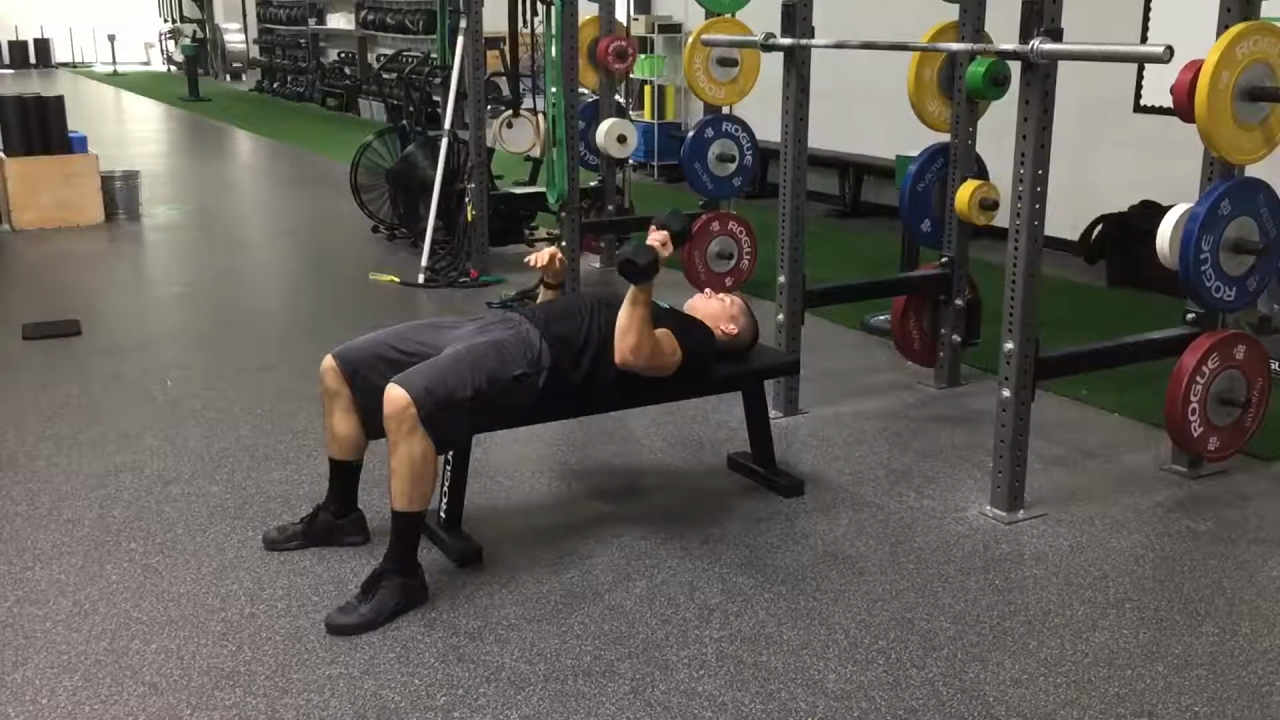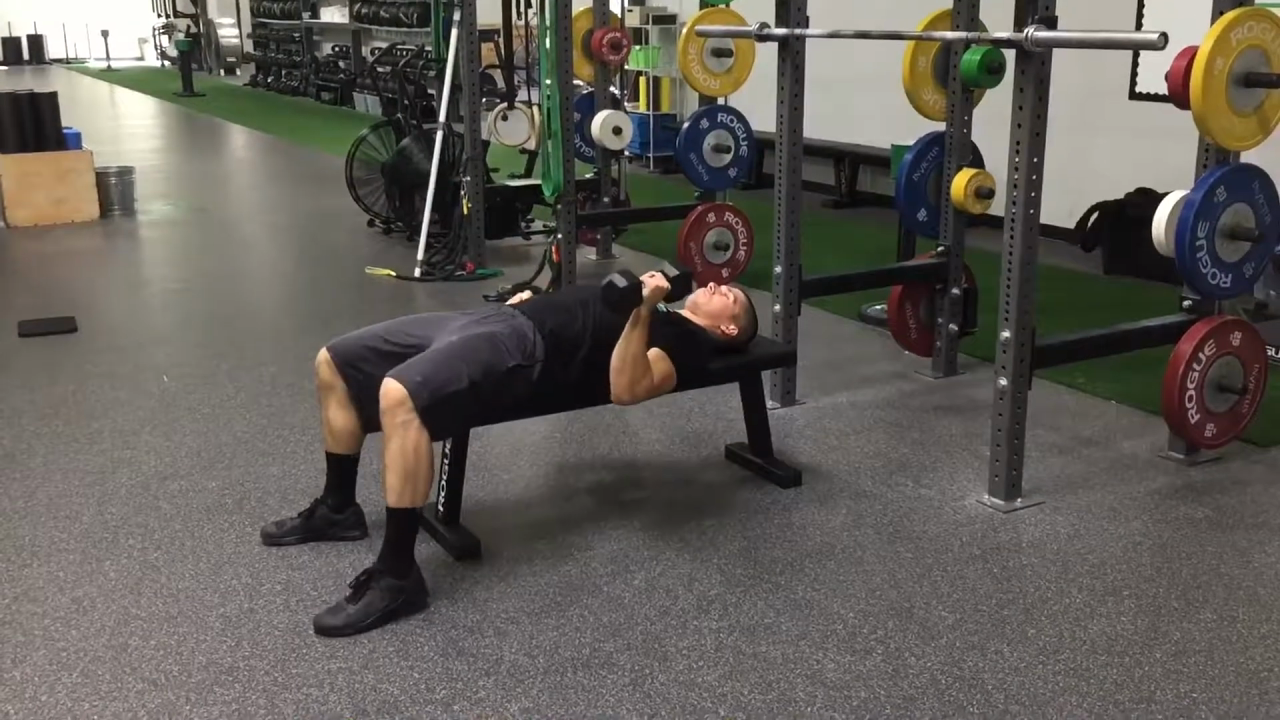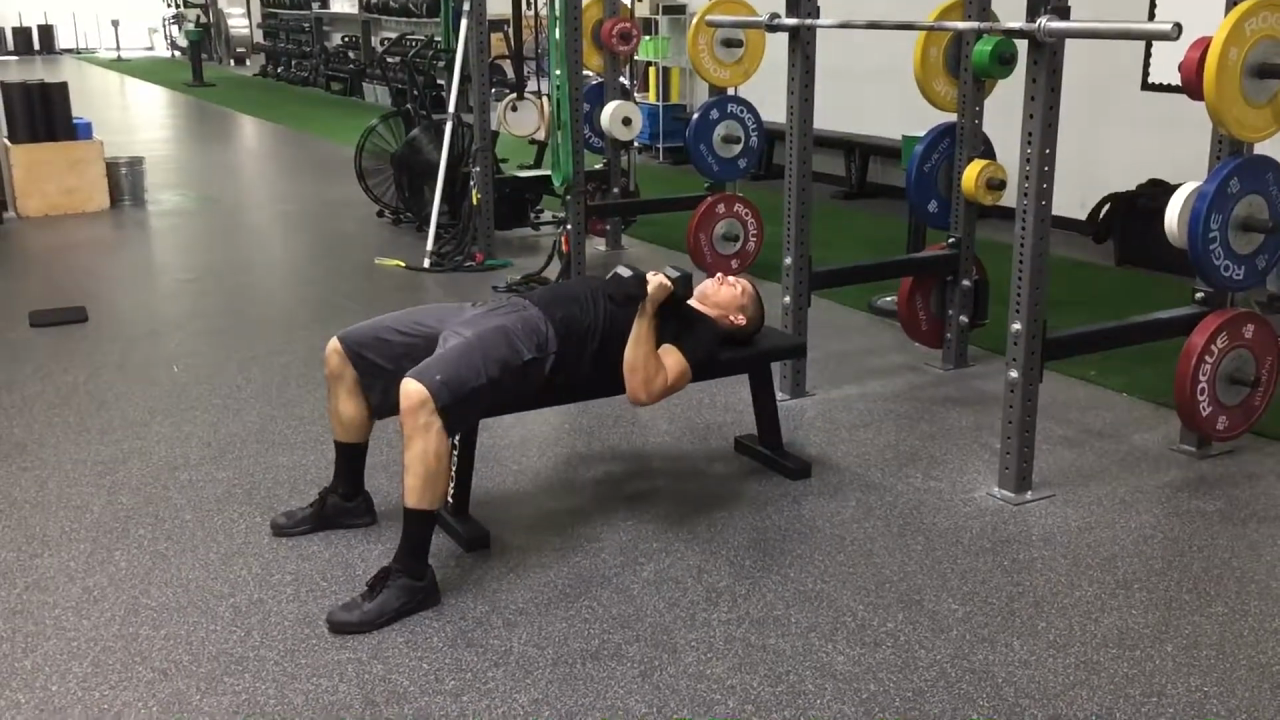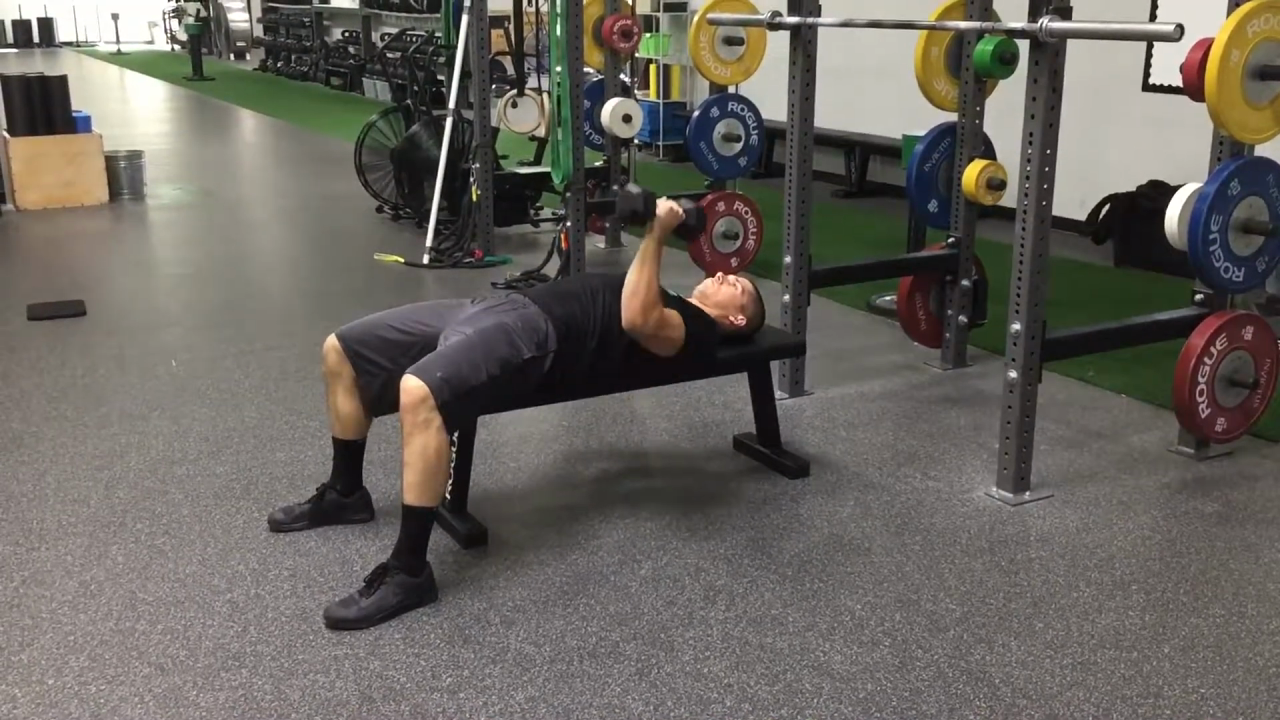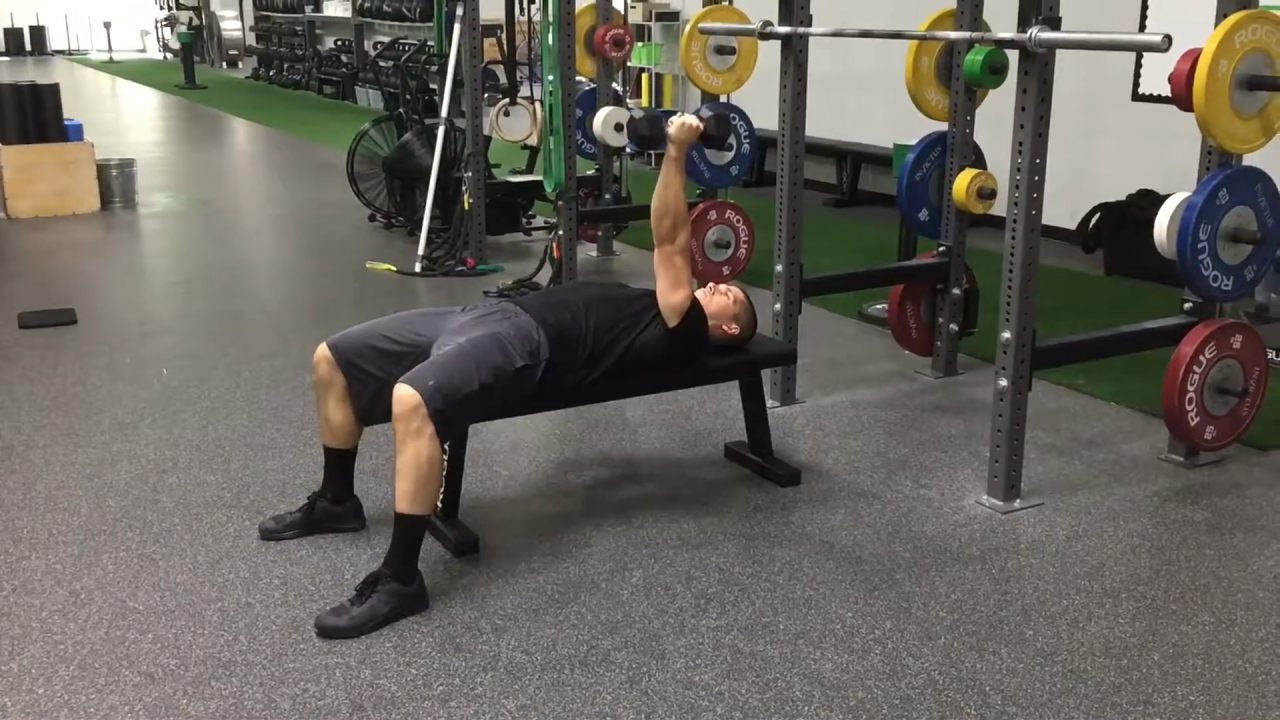
dt=1s
person 1, frame 1
left shoulder: (694, 339)
right shoulder: (656, 314)
left elbow: (629, 353)
right wrist: (552, 280)
left hip: (526, 355)
left knee: (403, 403)
right knee: (338, 369)
left ankle: (401, 573)
right ankle: (340, 513)
person 1, frame 2
left shoulder: (688, 340)
right shoulder: (650, 315)
left elbow: (625, 388)
left wrist: (643, 308)
right wrist: (529, 300)
left hip: (522, 347)
right hip: (499, 320)
left knee: (399, 396)
right knee: (334, 363)
left ankle: (396, 574)
right ankle: (338, 508)
person 1, frame 3
left shoulder: (698, 330)
right shoulder: (663, 301)
left elbow: (642, 388)
left wrist: (648, 307)
left hip: (533, 339)
left knee: (419, 397)
right knee: (343, 354)
left ankle: (410, 574)
right ankle: (346, 497)
person 1, frame 4
left shoulder: (695, 331)
right shoulder: (664, 302)
left elbow: (634, 320)
left wrist: (656, 232)
left hip: (533, 335)
left knee: (419, 393)
right knee: (341, 351)
left ankle: (409, 571)
right ankle: (345, 493)
person 1, frame 5
left shoulder: (681, 333)
right shoulder: (649, 309)
left elbow: (670, 243)
left wrist: (676, 152)
left hip: (526, 345)
left knee: (413, 401)
right knee: (332, 360)
left ankle: (400, 580)
right ankle: (336, 501)
